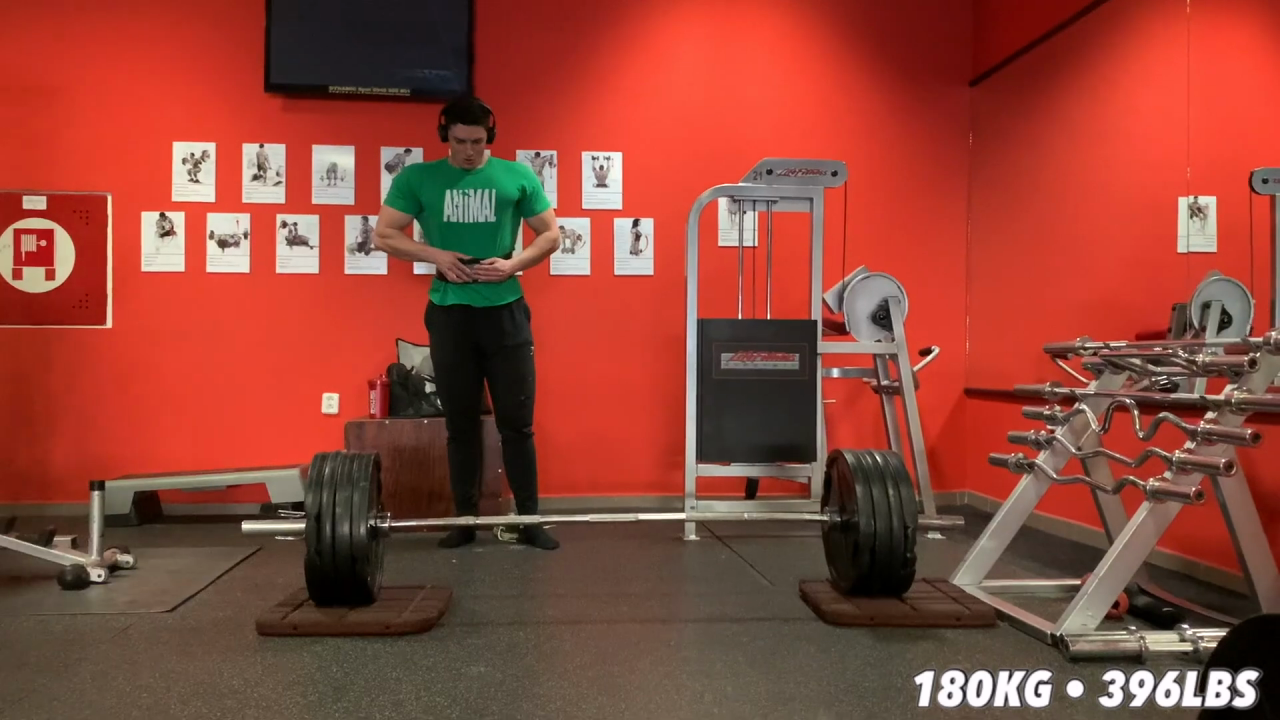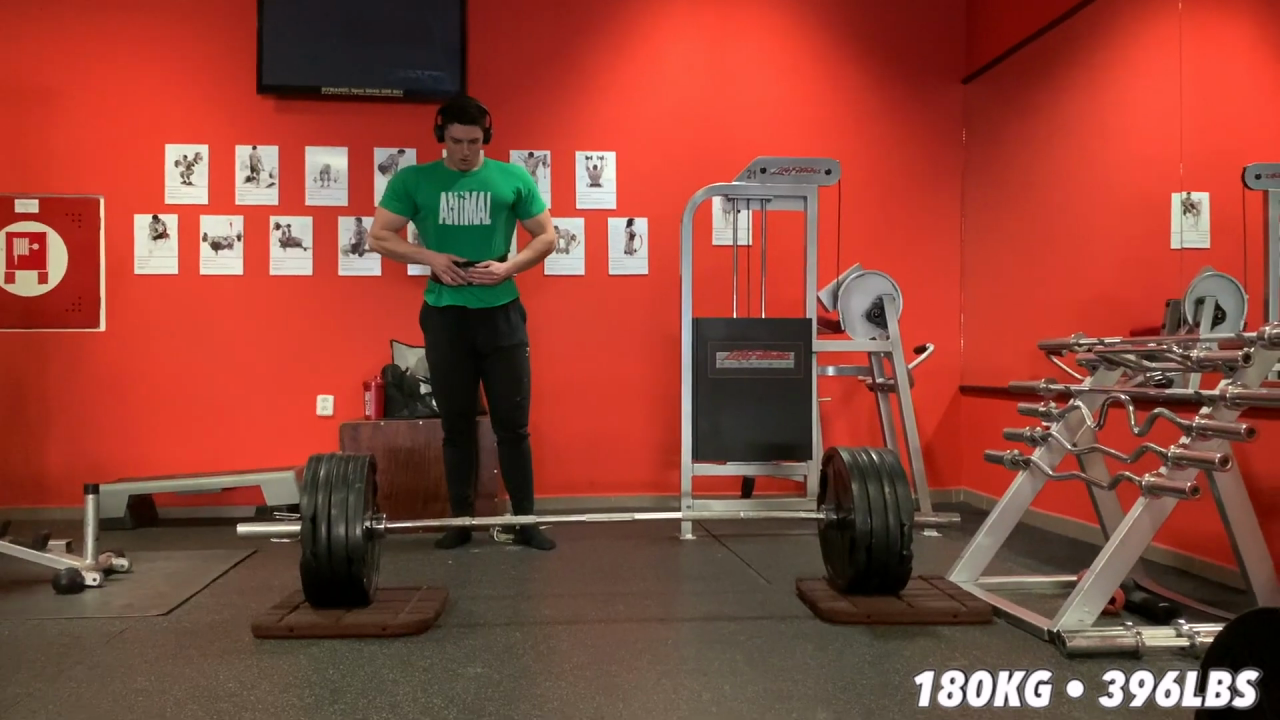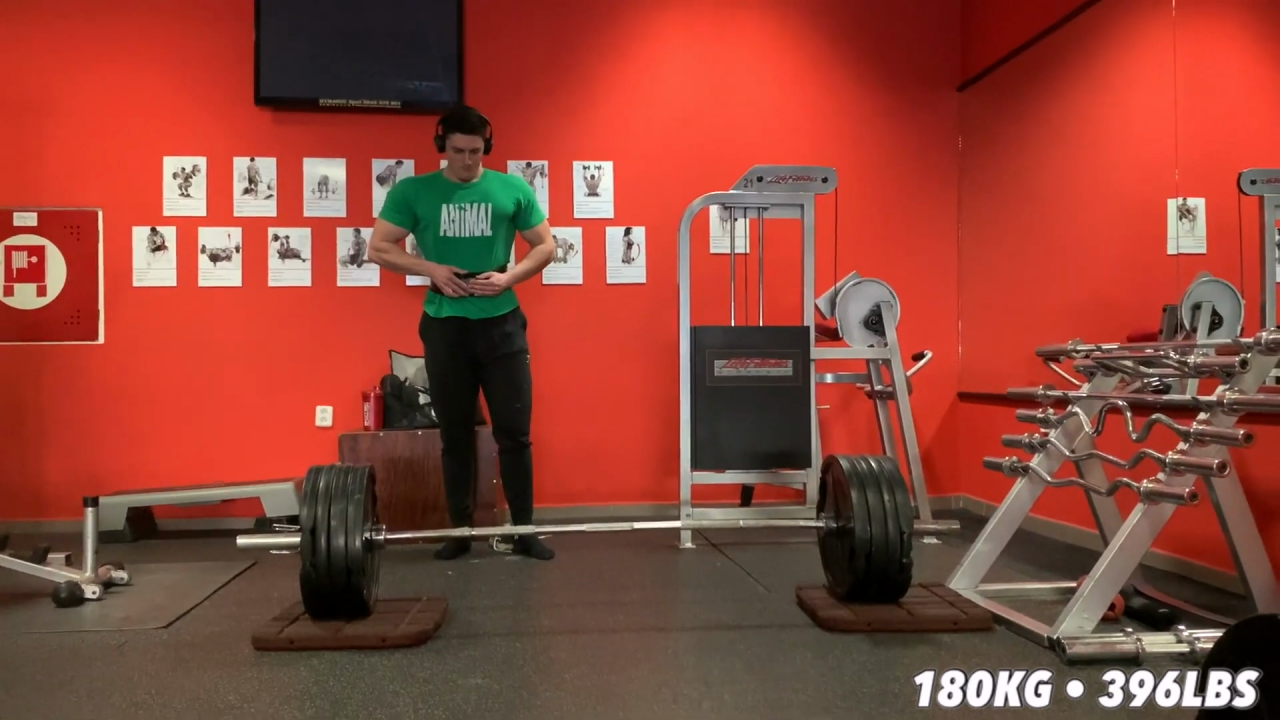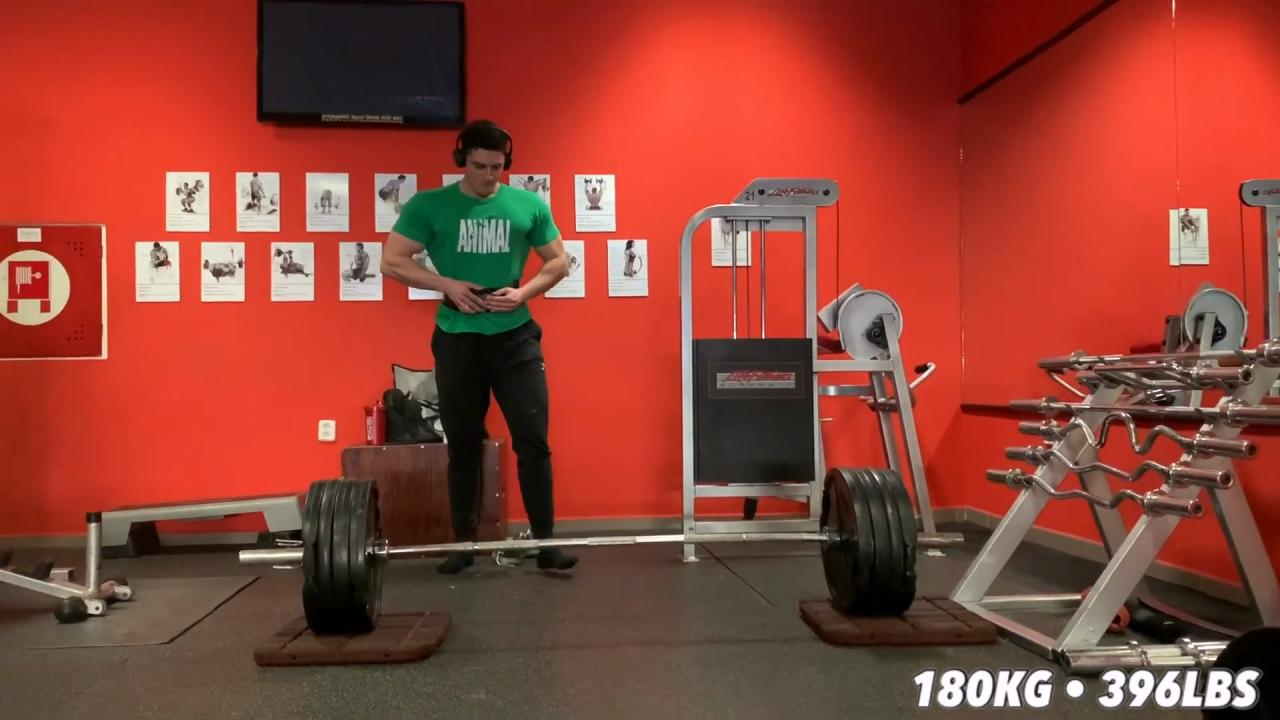
dt=0.3s
person 1, frame 1
left shoulder: (518, 177)
right shoulder: (418, 178)
left elbow: (550, 235)
right elbow: (383, 234)
left wrist: (513, 264)
right wrist: (435, 254)
left hip: (505, 310)
right hip: (449, 312)
left knee: (517, 421)
right knee: (460, 423)
left ankle: (529, 519)
right ankle: (465, 518)
person 1, frame 2
left shoulder: (513, 178)
right shoulder: (413, 180)
left elbow: (546, 237)
right elbow: (379, 237)
left wrist: (508, 266)
right wrist: (429, 256)
left hip: (500, 311)
right hip: (445, 314)
left knee: (512, 423)
right knee: (456, 424)
left ankle: (525, 520)
right ankle: (461, 520)
person 1, frame 3
left shoulder: (513, 189)
right shoulder: (413, 191)
left elbow: (545, 246)
right elbow: (379, 248)
left wrist: (509, 276)
right wrist: (431, 268)
left hip: (501, 323)
right hip: (445, 325)
left knee: (514, 431)
right knee: (455, 434)
left ankle: (523, 529)
right ankle: (460, 529)
person 1, frame 4
left shoulder: (529, 205)
right shoulder: (429, 205)
left elbow: (558, 262)
right elbow: (392, 262)
left wrist: (524, 292)
right wrist: (447, 284)
left hip: (515, 337)
right hip: (457, 340)
left knee: (533, 441)
right knee: (463, 448)
left ankle: (545, 542)
right ankle: (464, 543)
